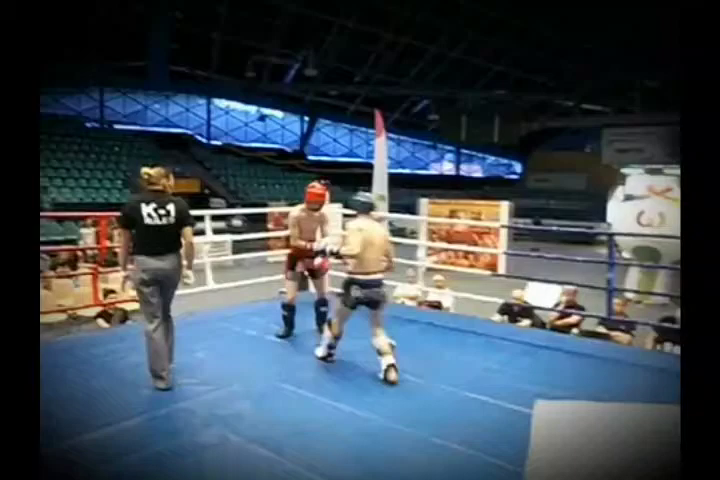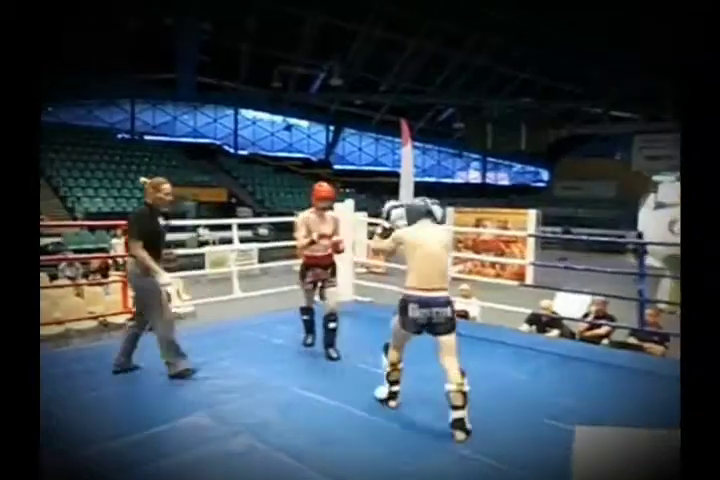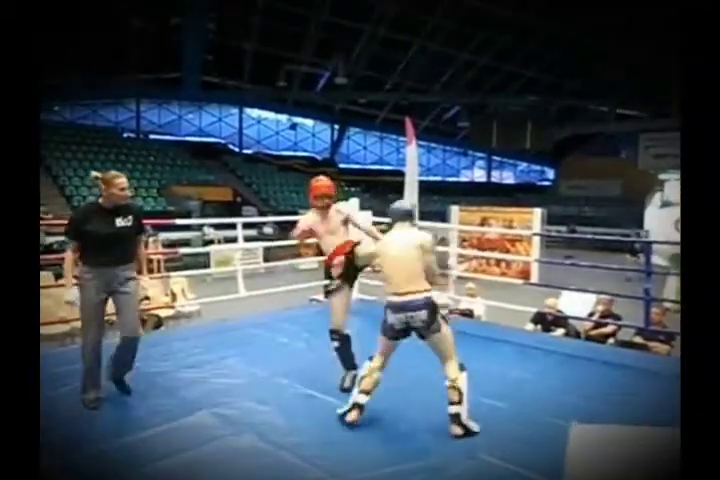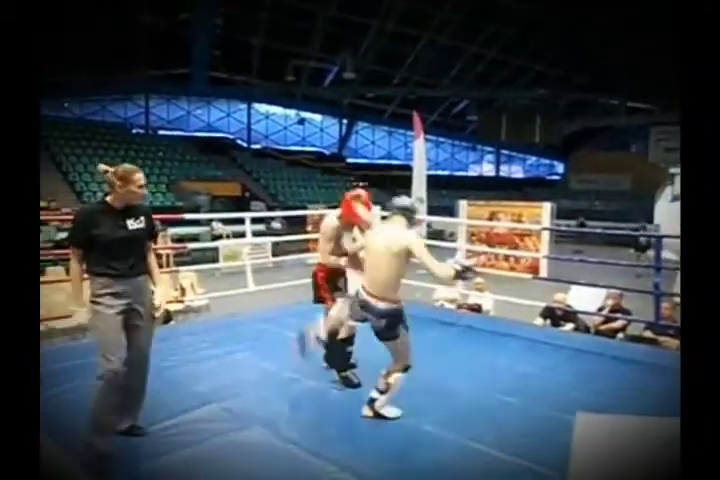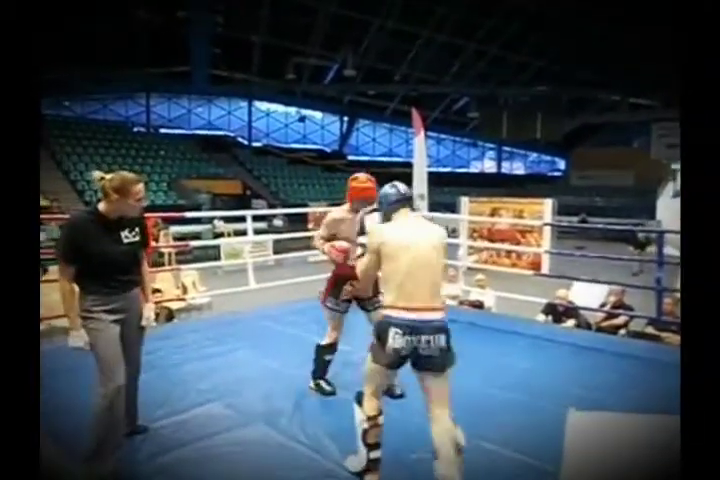
dt=0.7s
person 1, frame 1
left shoulder: (133, 205)
right shoulder: (178, 205)
left elbow: (125, 242)
right elbow: (189, 240)
left wrist: (124, 268)
right wrist: (189, 267)
left hip: (144, 266)
right hip: (171, 264)
left knee: (153, 321)
right knee: (165, 314)
left ankle: (162, 377)
right ankle: (166, 361)
person 1, frame 2
left shoulder: (151, 213)
right shoulder: (141, 216)
right elbow: (137, 250)
left wrist: (158, 271)
right wrist: (159, 272)
left hip: (142, 272)
right hip: (143, 272)
left knee: (142, 317)
right knee: (163, 318)
left ankle: (122, 361)
right ankle: (176, 365)
person 1, frame 3
left shoulder: (132, 211)
right shoulder: (84, 214)
left elbow: (139, 246)
right elbow: (72, 251)
left wrist: (144, 275)
right wrist: (69, 286)
left hip: (125, 276)
right hip: (93, 277)
left knee: (132, 333)
right knee: (92, 338)
left ankle: (118, 371)
right ankle: (91, 392)
person 1, frame 4
left shoulder: (142, 212)
right shoulder: (89, 215)
right elbow: (76, 260)
left wrist: (158, 287)
right wrist: (79, 305)
left hip: (139, 289)
right hip: (107, 293)
left knee: (139, 360)
right knee: (113, 367)
left ankle: (126, 420)
right ankle: (99, 440)
person 1, frame 5
left shoulder: (136, 220)
right shoulder: (80, 225)
right elbow: (66, 279)
left wrist: (148, 301)
right wrist: (75, 326)
left hip: (131, 302)
right hip: (99, 308)
left knee: (131, 372)
right knee: (114, 381)
left ankle: (127, 423)
right ankle: (100, 460)
person 2, frame 1
left shoulder: (354, 225)
right shoulder: (383, 230)
left elbow: (354, 250)
right elbow: (390, 264)
left wrist: (332, 251)
left hip: (357, 283)
right hip: (377, 284)
left knee: (338, 320)
right knee: (378, 328)
left ankle: (326, 351)
right ankle: (390, 368)
person 2, frame 2
left shoulder: (404, 233)
right shoulder: (445, 233)
left elbow: (376, 246)
left wrist: (388, 224)
right wrist: (437, 221)
left hip: (413, 301)
right hip: (441, 303)
left knee: (394, 348)
right knee: (451, 365)
left ankle: (391, 394)
right ankle: (459, 423)
person 2, frame 3
left shoulder: (382, 243)
right shoulder: (422, 237)
right elbow: (433, 276)
left hip: (395, 309)
right hip: (422, 306)
left knee: (380, 360)
right knee: (451, 363)
left ankle: (354, 410)
right ankle: (458, 421)
person 2, frame 4
left shoulder: (374, 232)
right shoulder: (409, 238)
right elbow: (440, 272)
right wrist: (459, 270)
left hip: (363, 300)
right hip: (386, 311)
right knee: (402, 362)
right ankle: (376, 405)
person 2, frame 5
left shoulder: (380, 235)
right shoulder: (438, 233)
left elbow: (364, 284)
left hip: (395, 327)
right hip: (434, 328)
left knee: (370, 396)
right knee: (441, 412)
person 3, frame 1
left shoulder: (322, 216)
right shoulder: (295, 215)
left elbow: (325, 238)
right elbow: (294, 241)
left wrist: (323, 255)
right wrist: (314, 246)
left hip: (314, 256)
right hip: (297, 257)
left knee: (322, 294)
right knee: (290, 297)
left ankle: (322, 324)
right ankle: (288, 326)
person 3, frame 2
left shoulder: (333, 218)
right shoulder: (304, 218)
right elbow: (300, 245)
left wrist: (338, 245)
right wrist: (316, 237)
left hip: (328, 264)
right hip: (310, 264)
left knee: (331, 307)
right knee: (308, 303)
left ankle: (330, 345)
right ankle: (309, 333)
person 3, frame 3
left shoulder: (341, 211)
right shoulder: (307, 218)
left elbow: (364, 228)
right elbow: (298, 235)
right wrist: (300, 233)
left hip: (352, 253)
right hip: (335, 265)
right knee: (338, 325)
right ankle: (350, 370)
person 3, frame 4
left shoulder: (348, 220)
right shoulder: (331, 225)
right elbow: (326, 258)
right wrist: (348, 263)
left hip: (337, 273)
right hip: (327, 274)
left knee: (332, 320)
right knee: (346, 322)
left ankle: (333, 358)
right ankle: (342, 368)
person 3, frame 5
right shoulder: (335, 217)
right elbow: (318, 240)
right wrist: (328, 249)
right hip: (341, 279)
right knee: (333, 334)
right ankle: (318, 378)
